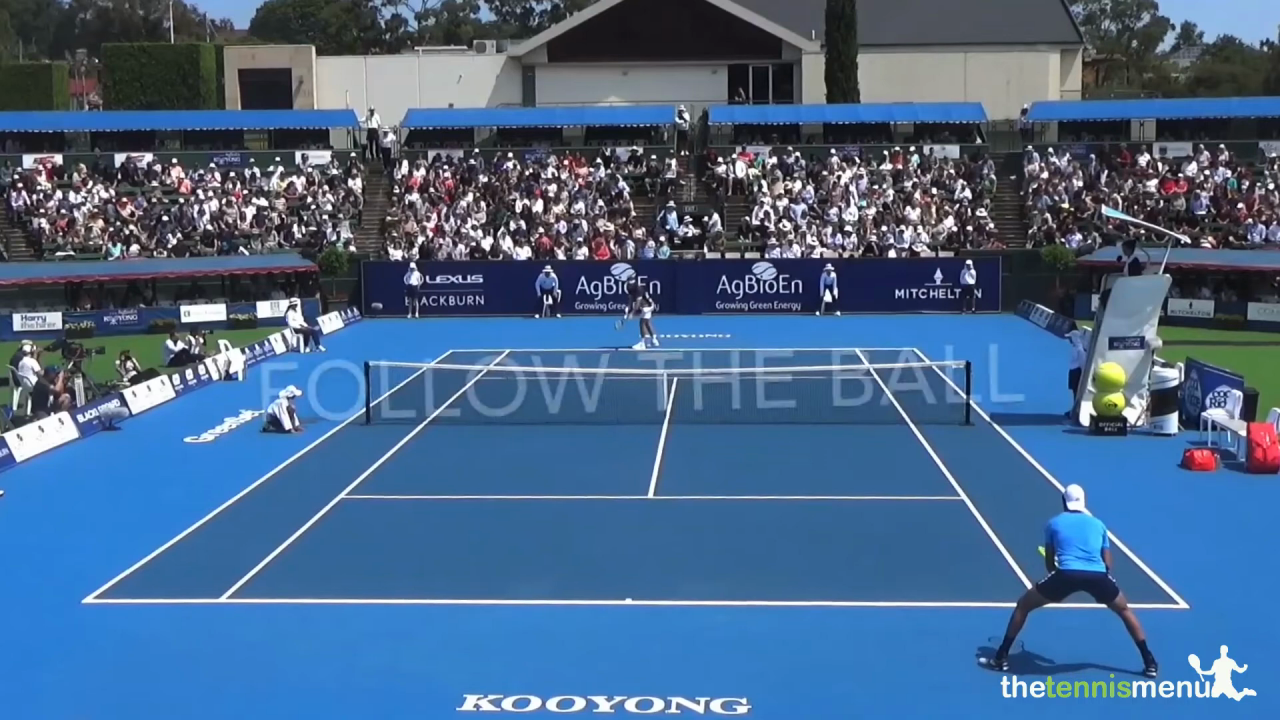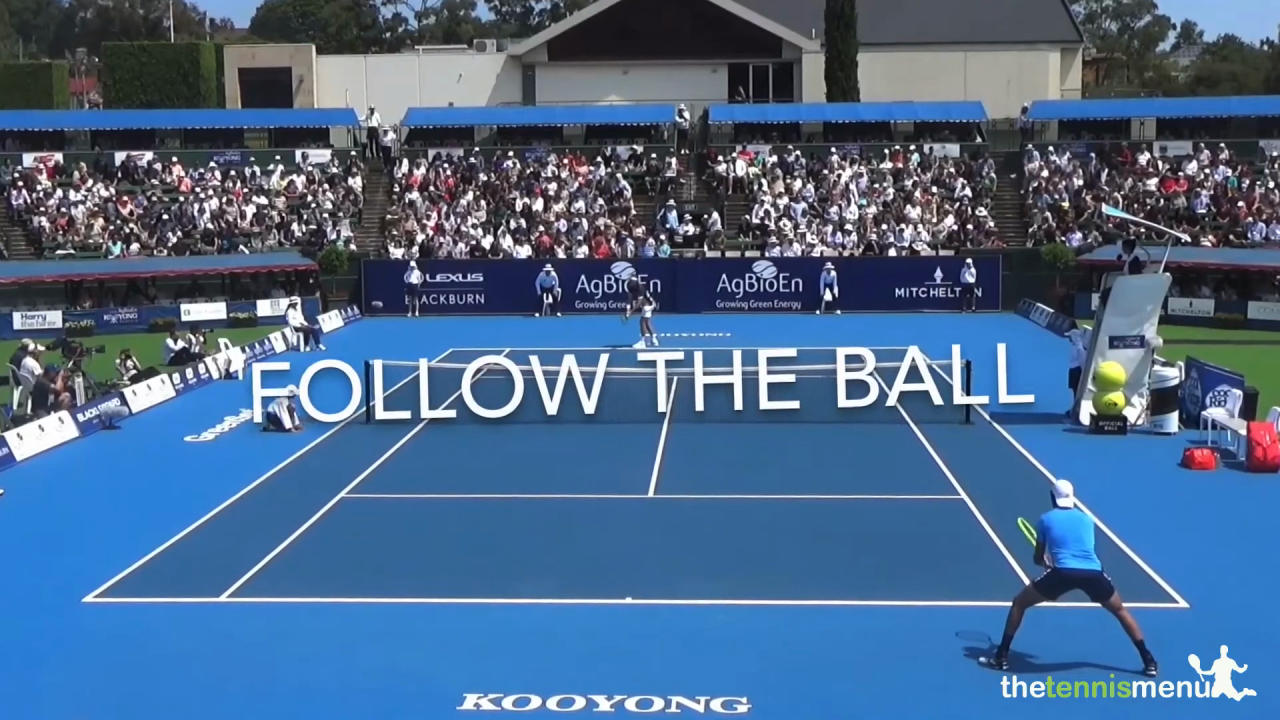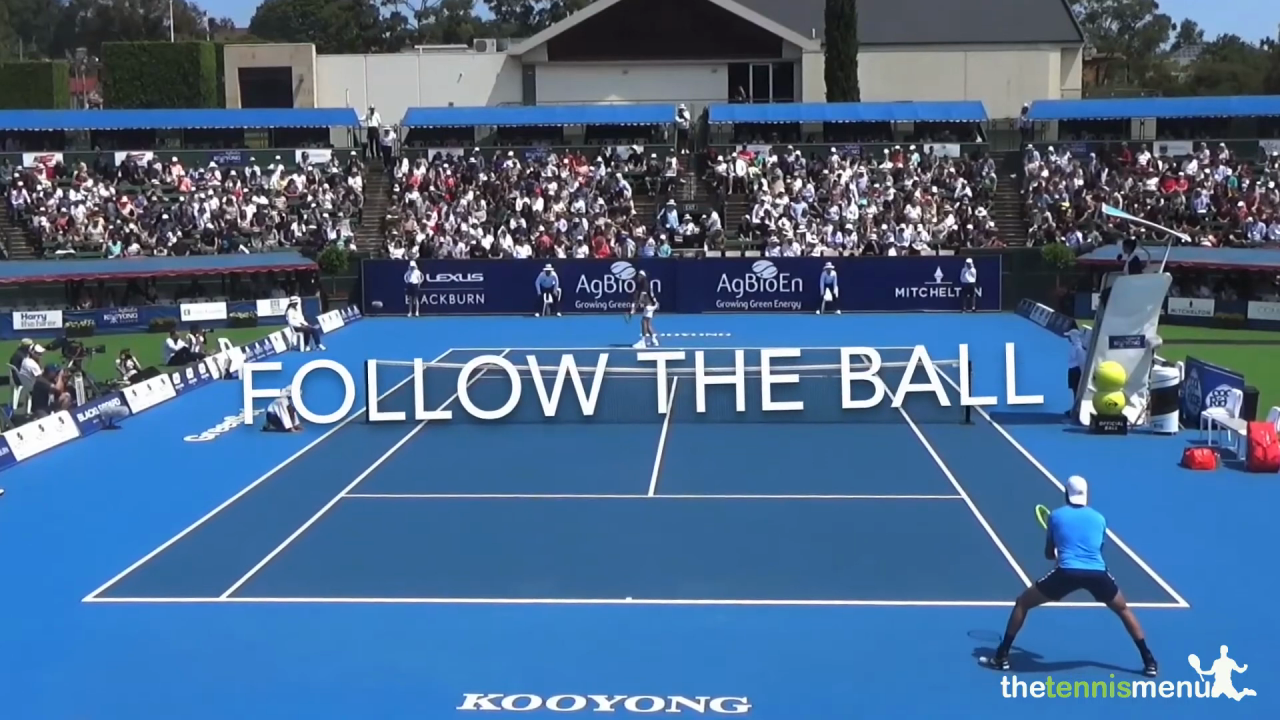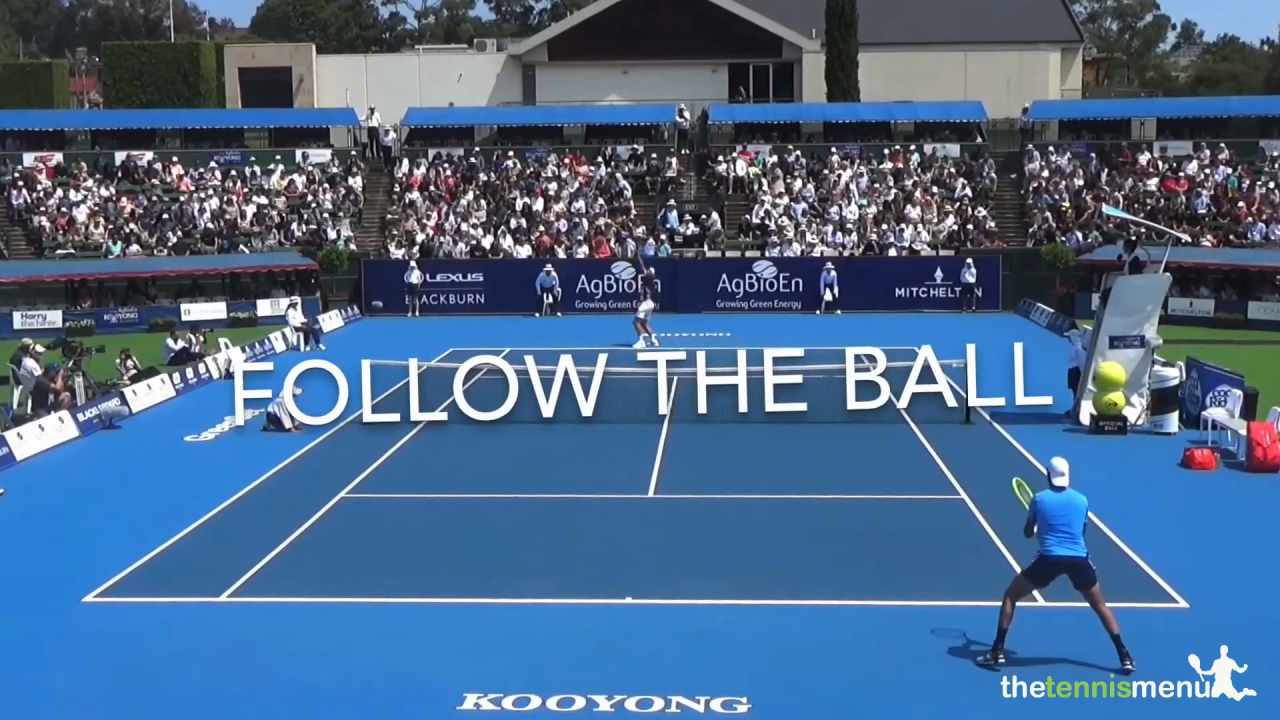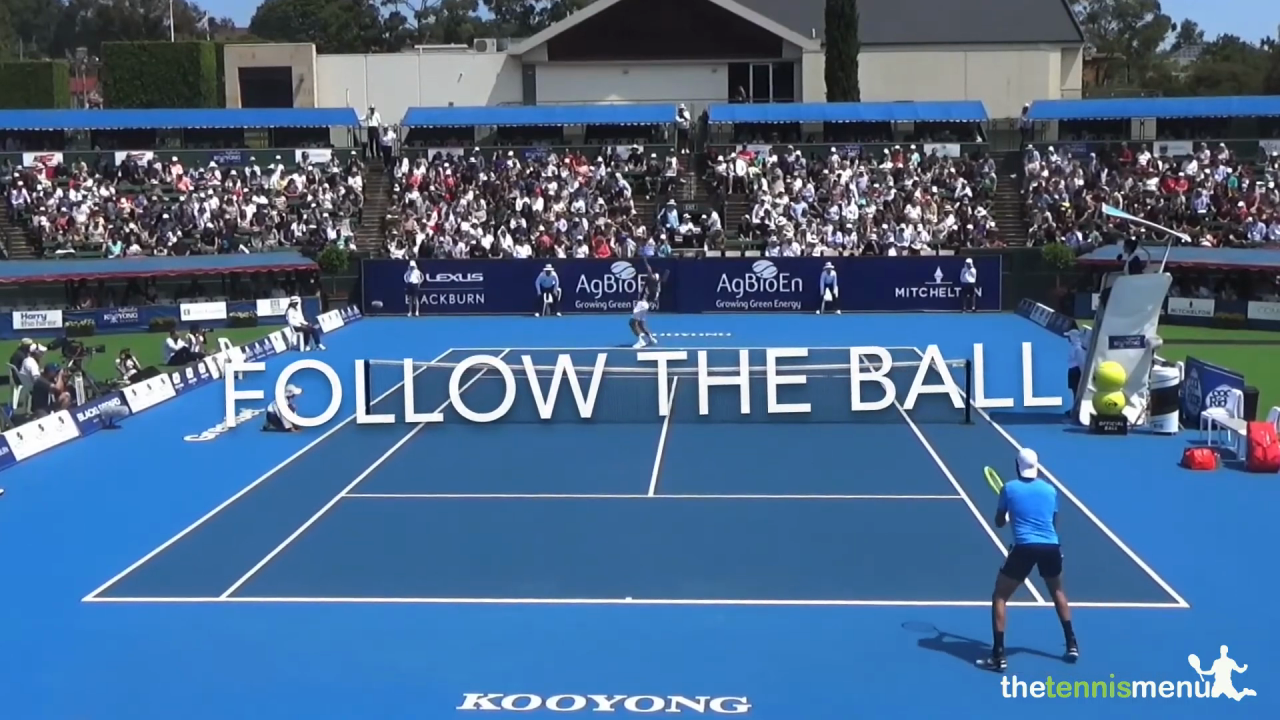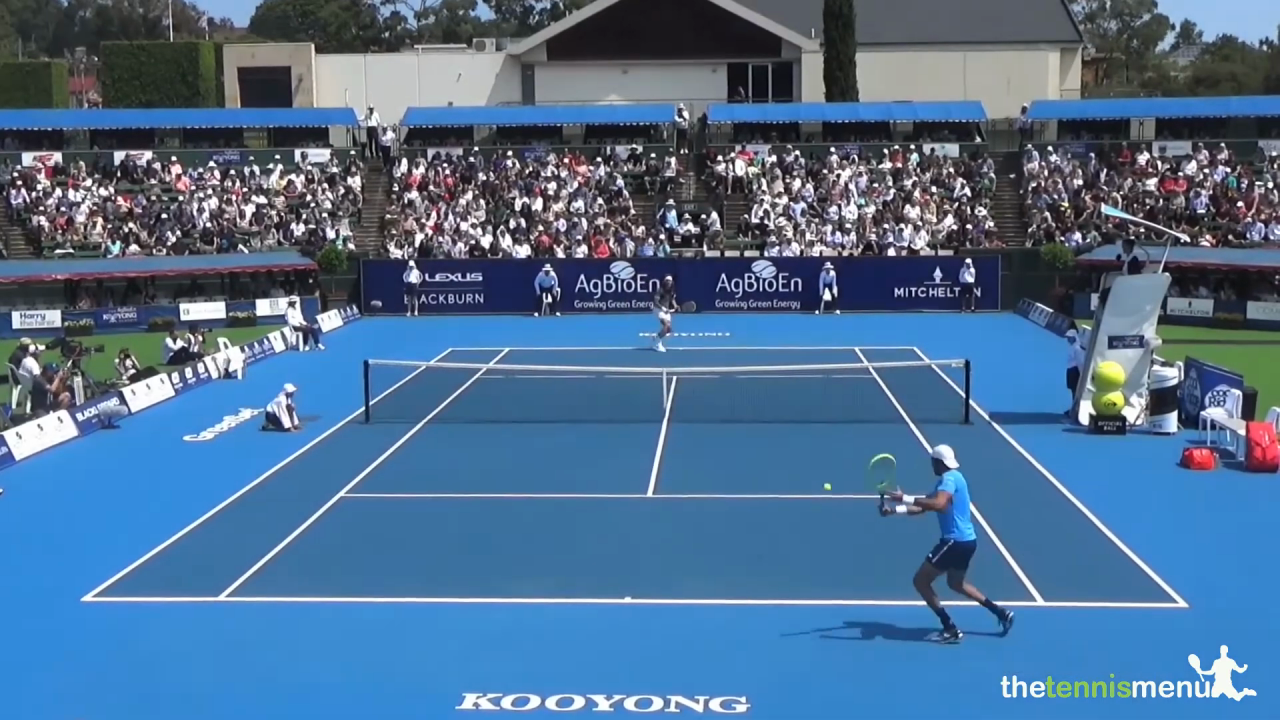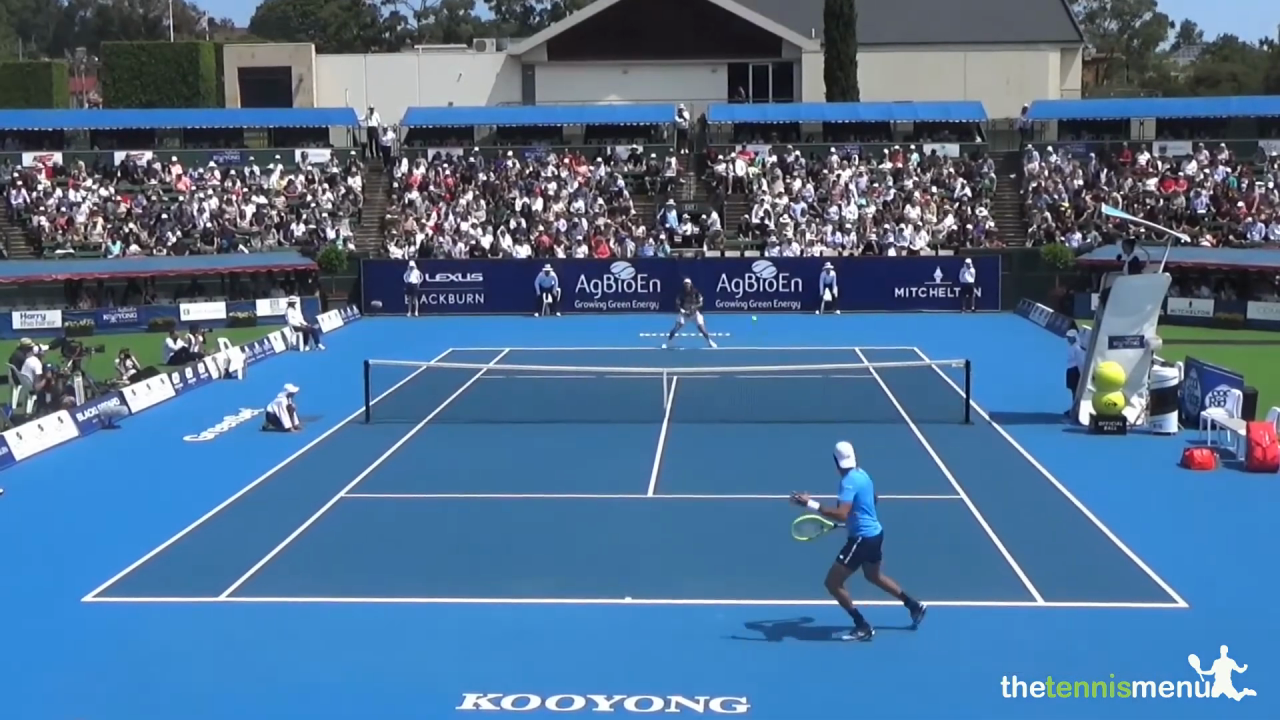
dt=0.5s
person 1, frame 1
left shoulder: (1054, 523)
right shoulder: (1098, 524)
left elbow: (1049, 563)
right elbow: (1108, 564)
left hip: (1067, 574)
right hip: (1097, 575)
left knee: (1023, 606)
right knee: (1124, 610)
left ankle: (1001, 657)
right ankle: (1150, 663)
person 1, frame 2
left shoulder: (1046, 519)
right shoulder: (1086, 519)
left elbow: (1038, 559)
left wrist: (1048, 563)
left hip: (1063, 572)
right hip: (1093, 573)
left knee: (1019, 604)
right knee: (1121, 611)
left ankle: (1001, 656)
right ankle: (1149, 662)
person 1, frame 3
left shoulder: (1056, 516)
right shoulder: (1099, 518)
left elbow: (1049, 554)
left hip: (1067, 572)
right hip: (1097, 573)
left knee: (1022, 604)
right knee: (1124, 610)
left ankle: (1002, 656)
right ankle: (1149, 662)
person 1, frame 4
left shoulder: (1039, 499)
right shoulder: (1080, 500)
left elbow: (1029, 531)
left hip: (1048, 559)
right hip: (1078, 559)
left knee: (1010, 596)
right knee: (1100, 607)
left ankle: (997, 652)
right ankle: (1125, 658)
person 1, frame 5
left shoulder: (1009, 489)
right shoulder: (1050, 490)
left elbow: (999, 522)
left hip: (1024, 548)
right hip: (1051, 547)
left knee: (999, 598)
right knee: (1057, 592)
left ankle: (998, 655)
right ankle: (1072, 645)
person 1, frame 6
left shoulder: (948, 479)
right shoulder: (950, 478)
left elbow: (938, 505)
right elbow: (925, 507)
left wrist: (905, 498)
right wrist: (896, 509)
left hip: (956, 542)
right hip: (966, 540)
left knee: (921, 581)
right knee: (958, 585)
left ankle: (950, 629)
right ankle: (1001, 613)
person 1, frame 7
left shoulder: (849, 481)
right shoulder: (860, 474)
left elbow: (841, 515)
right elbow: (873, 499)
left wrist: (811, 504)
left hip: (863, 538)
right hip: (873, 533)
left knee: (833, 583)
right knee: (874, 576)
left ankle: (862, 627)
right ankle: (915, 607)
